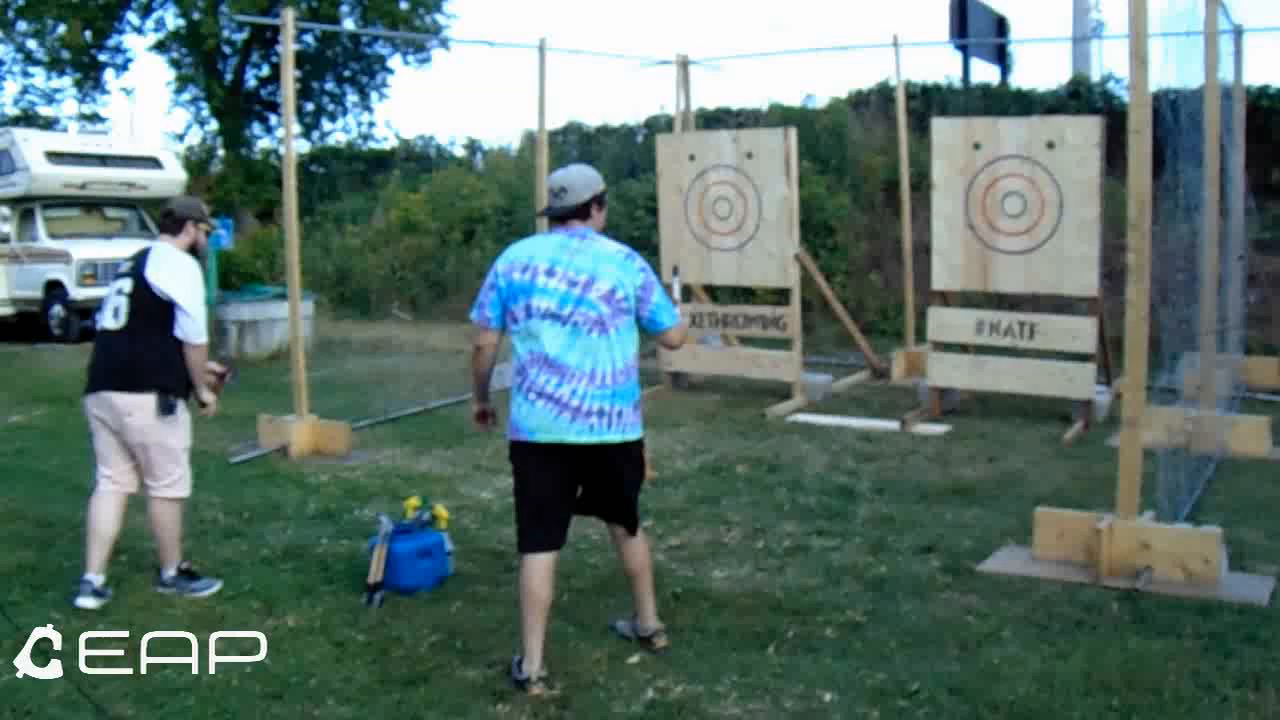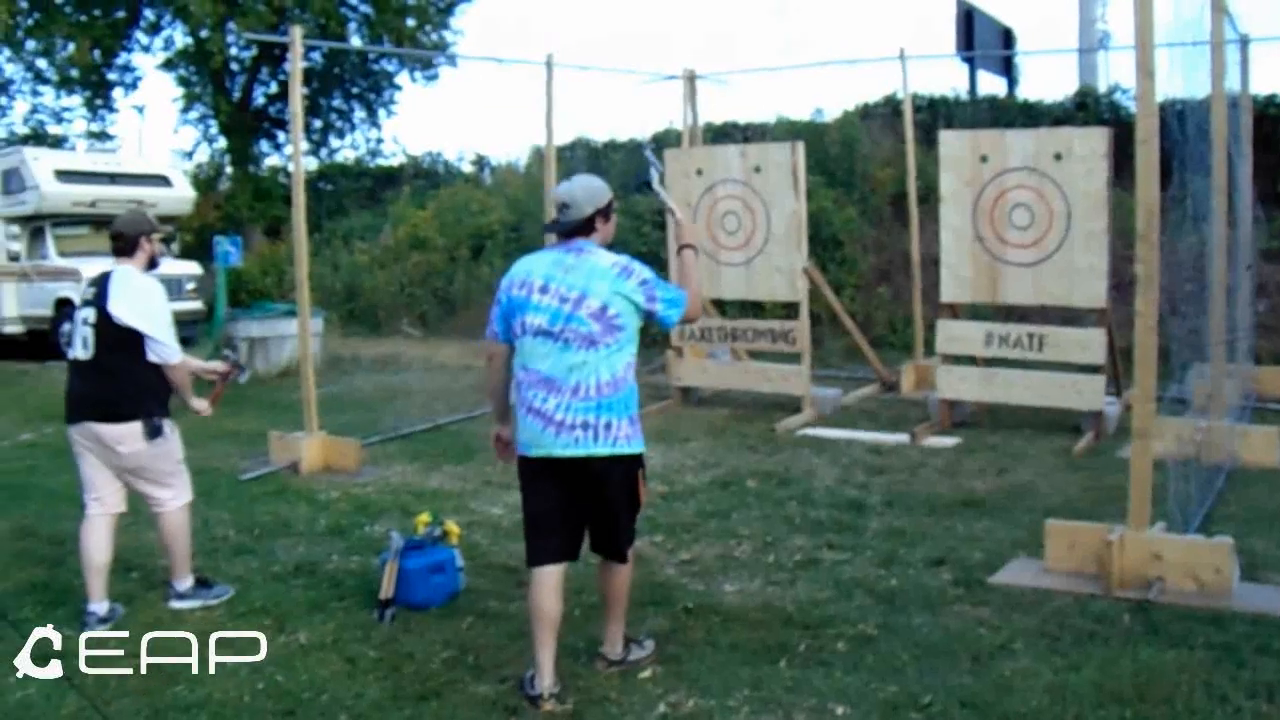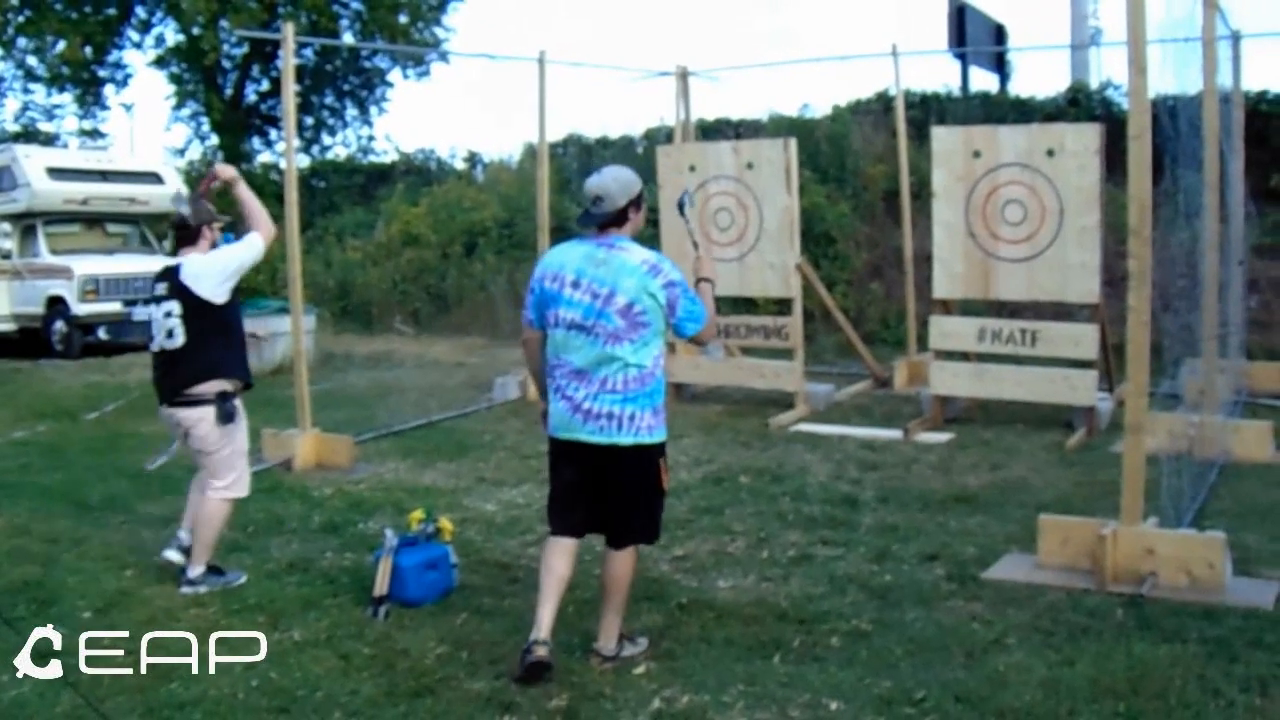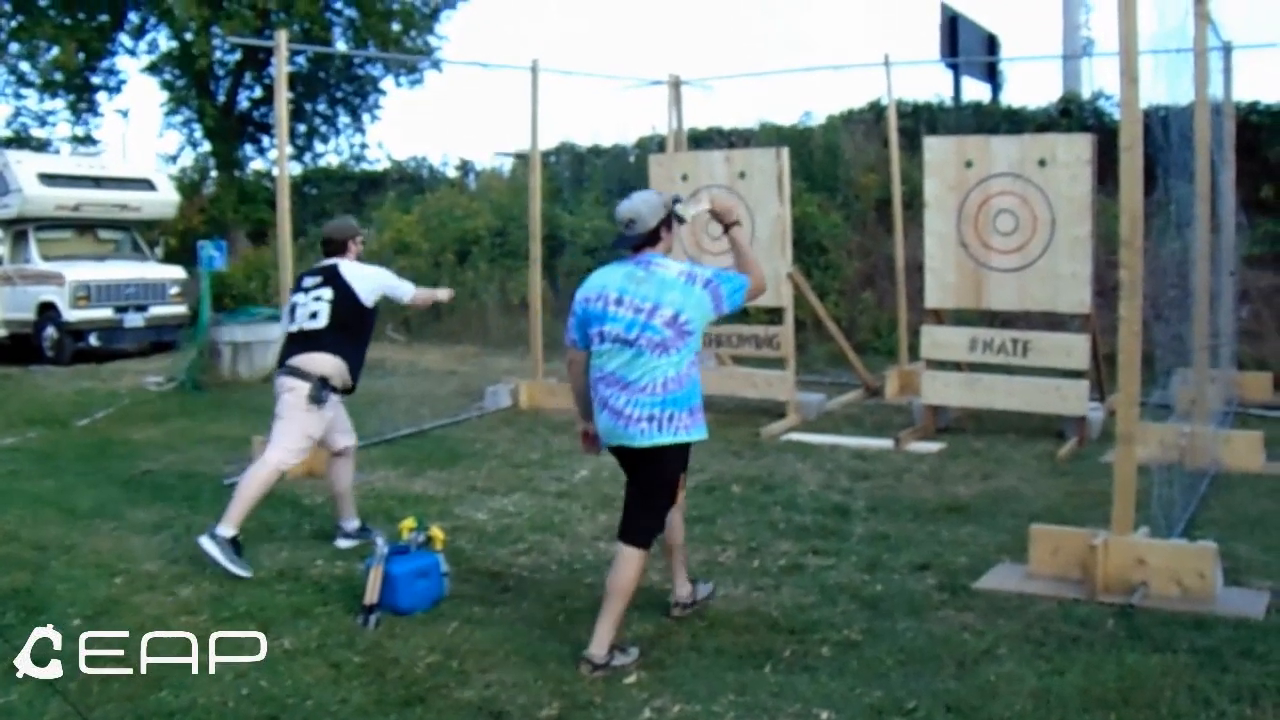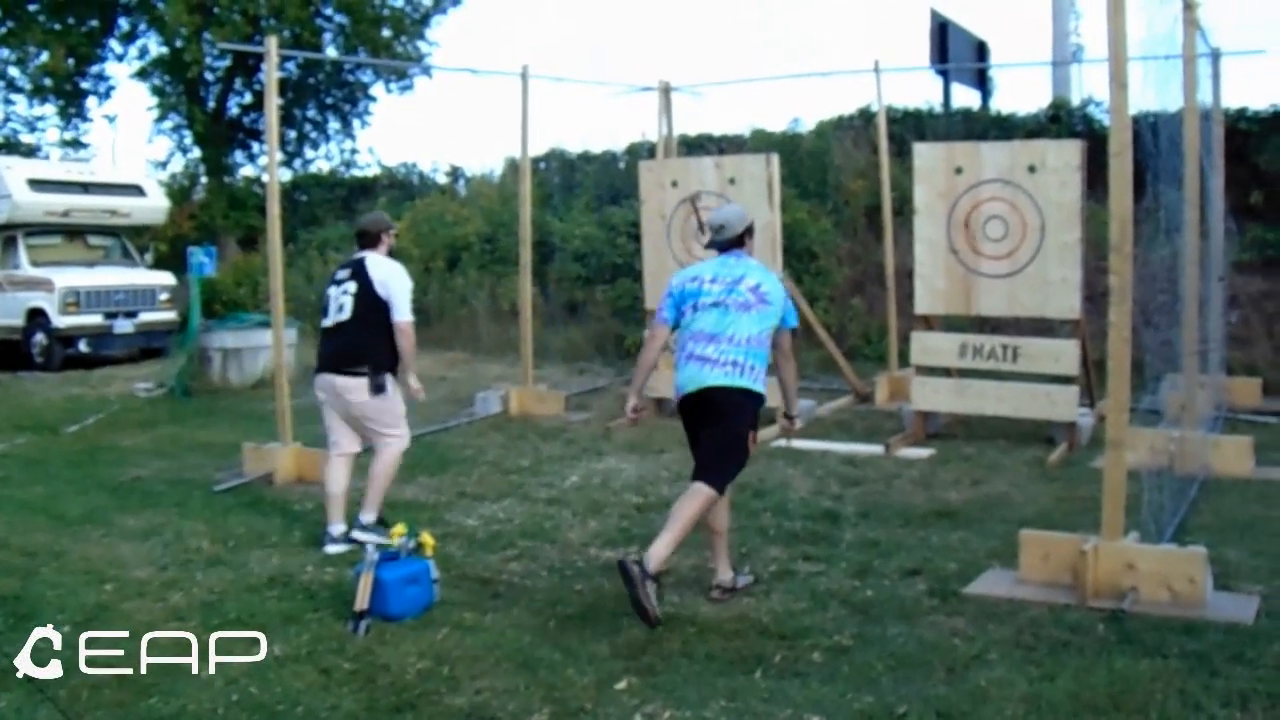
dt=0.7s
person 1, frame 1
left shoulder: (515, 259)
right shoulder: (625, 261)
left elbow: (485, 343)
right elbow: (673, 336)
left wrist: (480, 397)
right wrist: (678, 314)
left hip: (538, 426)
right hip: (613, 424)
left knee: (538, 543)
right knee: (625, 523)
left ankle: (532, 663)
right ankle: (648, 622)
person 1, frame 2
left shoulder: (520, 273)
right shoulder: (626, 275)
left elbow: (497, 355)
right elbow: (690, 308)
left wrist: (501, 419)
right wrist: (687, 250)
left hip: (540, 441)
right hip: (610, 440)
left knee: (548, 558)
right knee: (616, 549)
left ankle: (544, 680)
right ankle: (614, 646)
person 1, frame 3
left shoulder: (554, 261)
right shoulder: (655, 270)
left elbow: (531, 339)
right elbow: (703, 333)
left wrist: (546, 396)
right wrist: (705, 281)
left hip: (569, 424)
right hip: (632, 428)
left knee: (564, 530)
right knee: (622, 539)
left ankle: (540, 637)
right ankle: (609, 643)
person 1, frame 4
left shoulder: (594, 284)
right shoulder: (692, 282)
left elbow: (576, 361)
right elbow: (756, 284)
left wrist: (586, 417)
right wrist: (733, 226)
left hip: (615, 426)
right hip: (665, 429)
left knee: (663, 502)
right knee: (635, 536)
left ankle: (683, 592)
right ankle: (600, 649)
person 1, frame 5
left shoulder: (685, 278)
right shoulder: (770, 282)
left elbow: (656, 339)
right elbow: (784, 353)
left wrist: (634, 393)
right wrist: (790, 407)
left hip: (691, 390)
right hip: (737, 389)
left knee: (713, 478)
right knee: (709, 483)
left ankle: (724, 575)
right ankle: (649, 564)
person 2, frame 1
left shoulder: (134, 265)
right shoulder: (182, 264)
right elbow: (192, 337)
left wrist: (201, 367)
right wrist: (204, 387)
left hip: (102, 390)
right hip: (147, 394)
left knee: (111, 482)
right knee: (167, 485)
left ankle: (92, 581)
right ankle: (172, 574)
person 2, frame 2
left shoulder: (98, 288)
right shoulder: (143, 287)
right elbow: (166, 359)
left wrist: (202, 366)
right wrist: (191, 399)
left hip: (85, 418)
right hip: (132, 420)
left knee: (99, 507)
right knee: (172, 498)
left ankle: (97, 609)
right ankle: (184, 586)
person 2, frame 3
left shoulder: (164, 280)
right shoulder: (209, 270)
right elbow: (265, 231)
right wrist: (234, 181)
left hip: (176, 400)
right hip: (210, 403)
left knee: (216, 474)
right knee: (222, 486)
left ankle: (183, 541)
right ankle: (197, 572)
person 2, frame 4
left shoulder: (304, 280)
right shoulder: (363, 275)
left elbow: (290, 329)
right elbow: (414, 297)
right wrist: (437, 294)
left hip: (296, 375)
right hip: (315, 383)
left knee: (343, 447)
right knee: (277, 458)
left ankle: (349, 527)
right ankle: (223, 534)
person 2, frame 5
left shoulder: (339, 273)
right shoulder: (390, 270)
right elbow: (402, 327)
right wrist: (410, 375)
left hip: (327, 374)
right hip: (364, 376)
left knee: (341, 449)
right knee: (392, 444)
left ankle: (336, 532)
right ankle: (366, 520)
